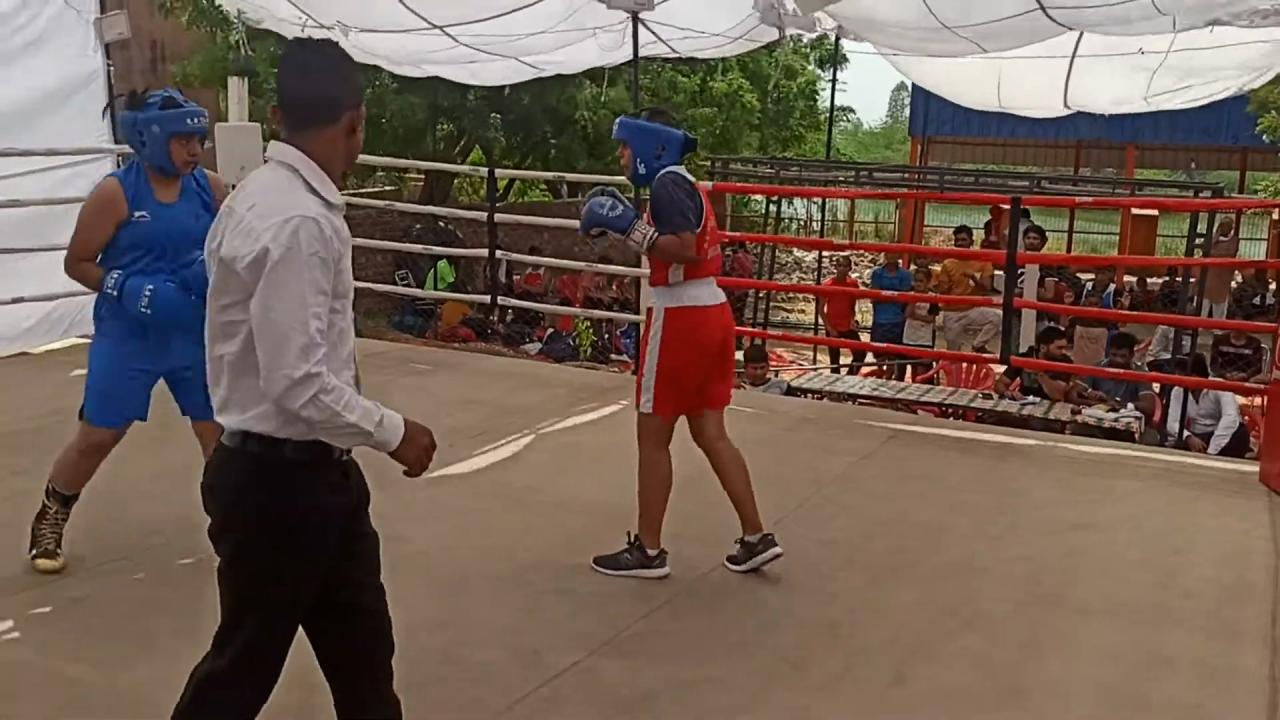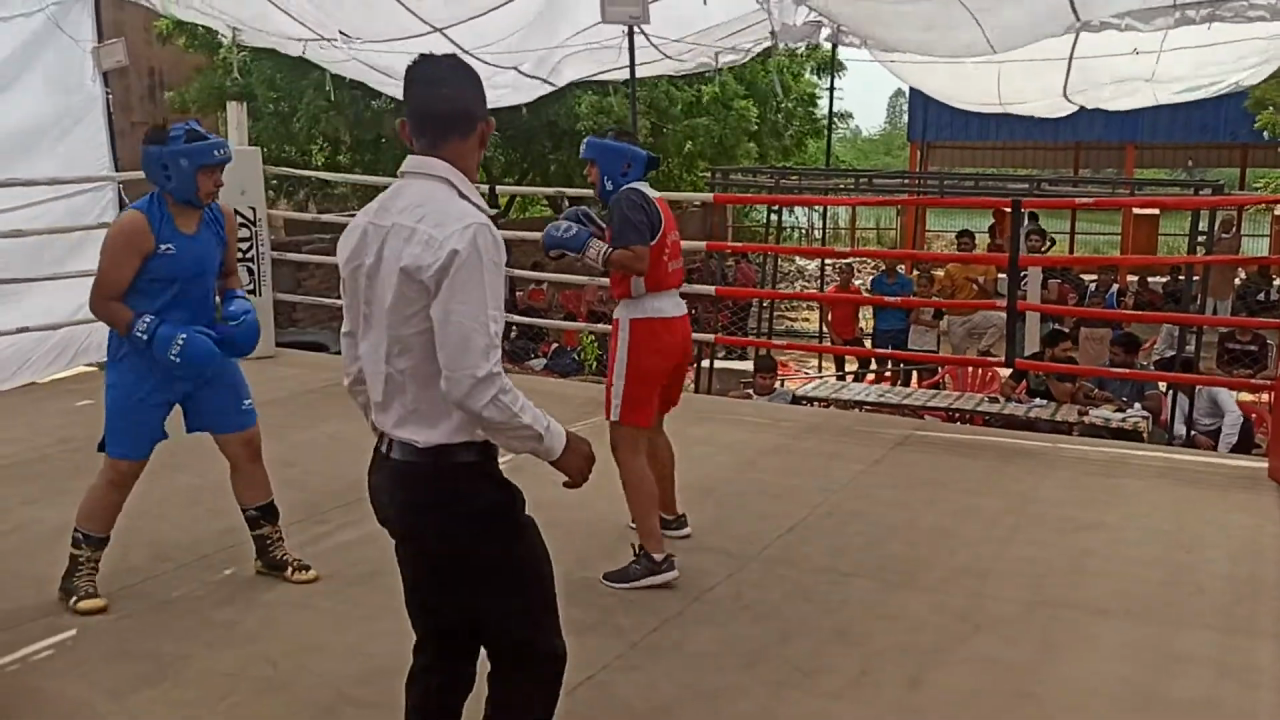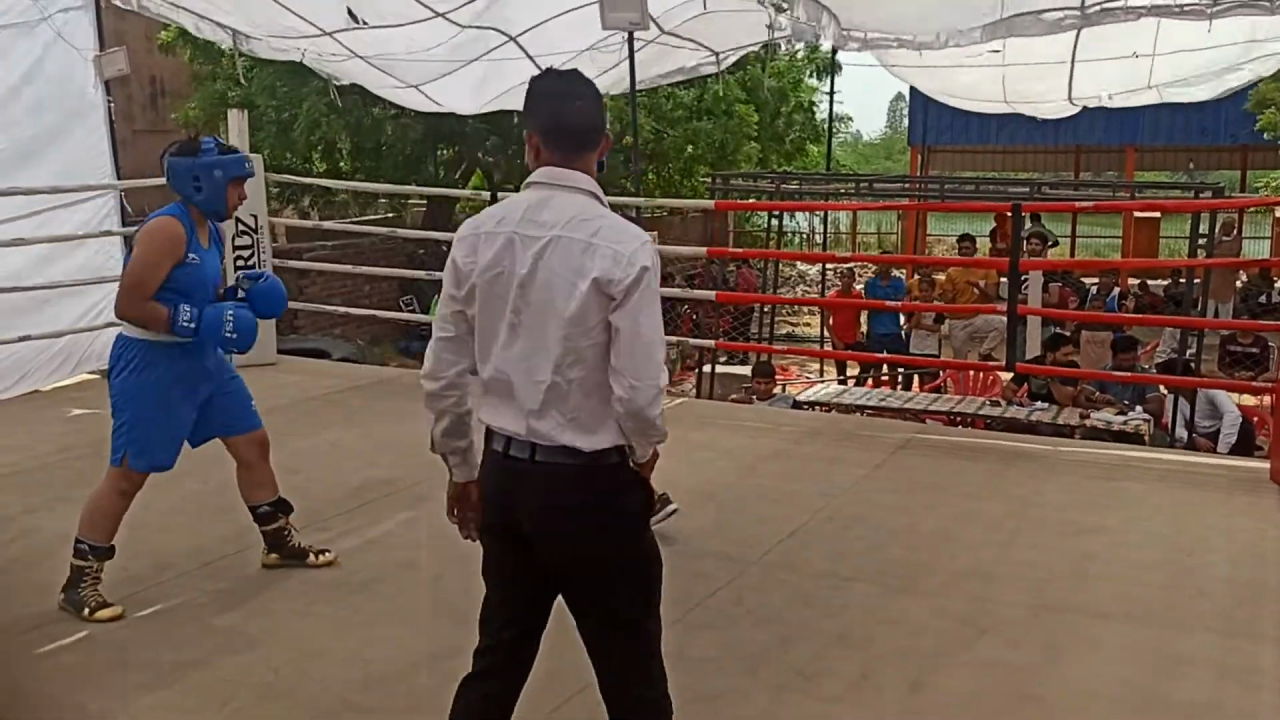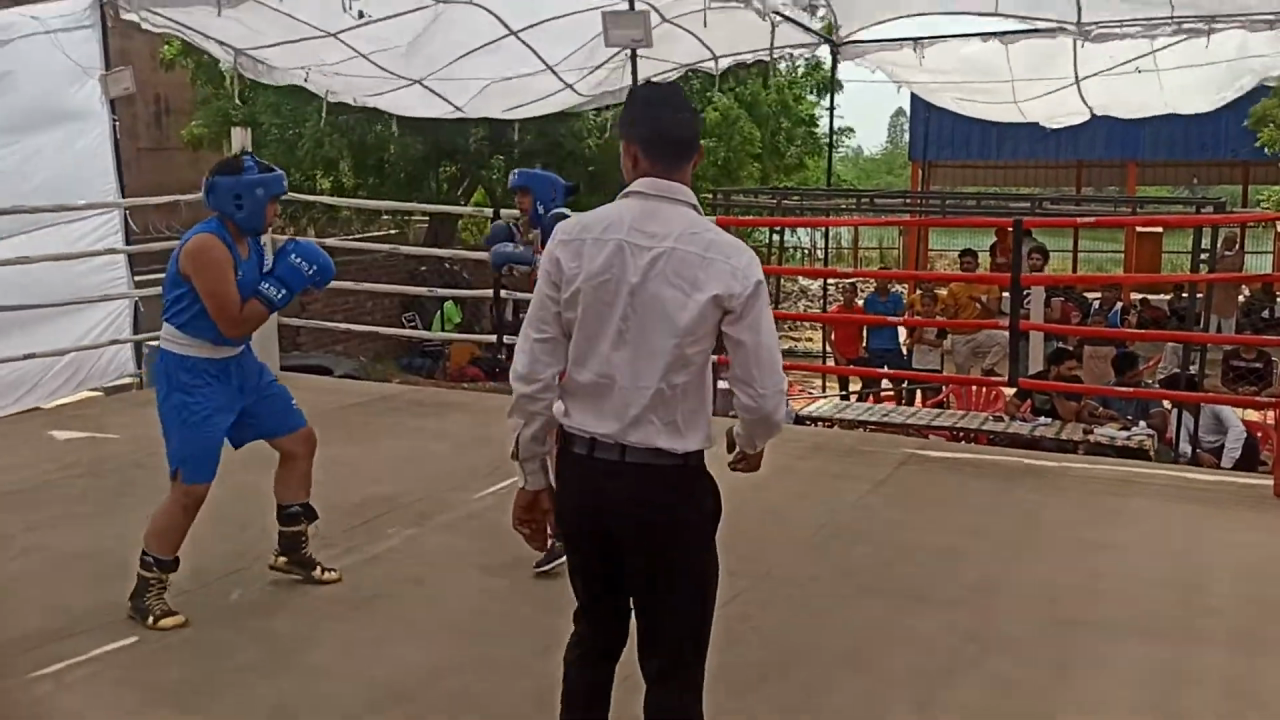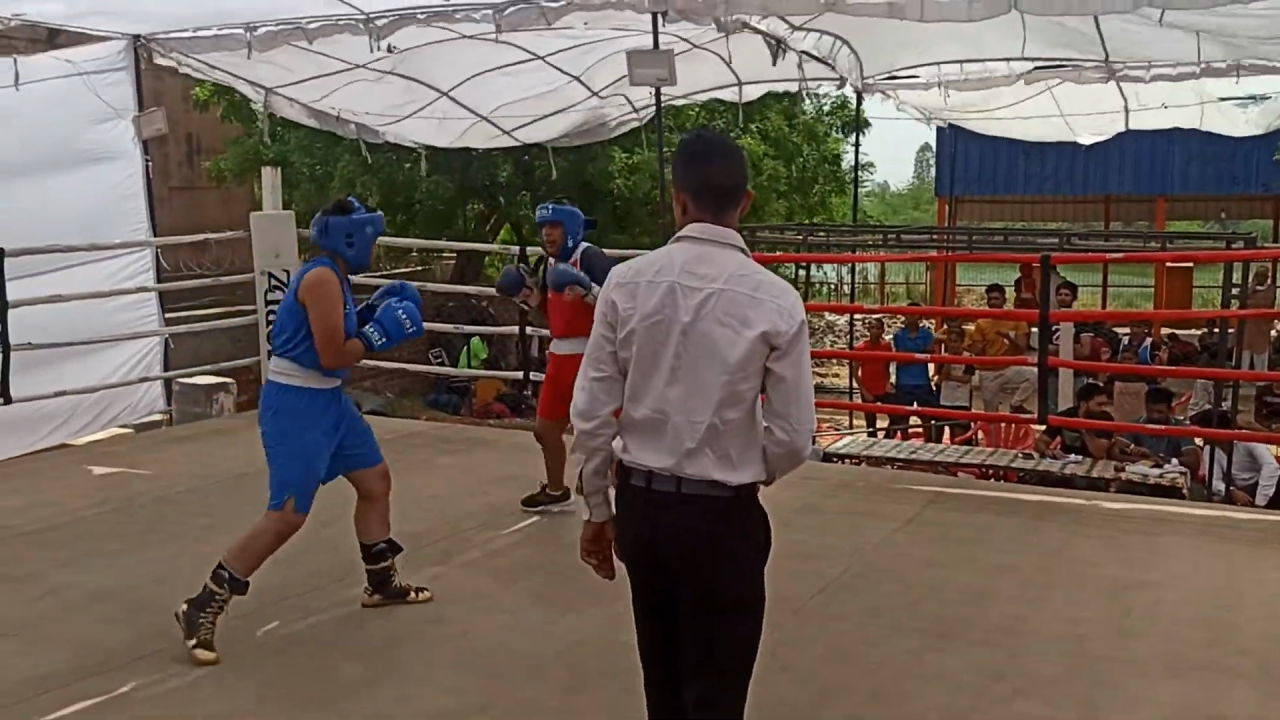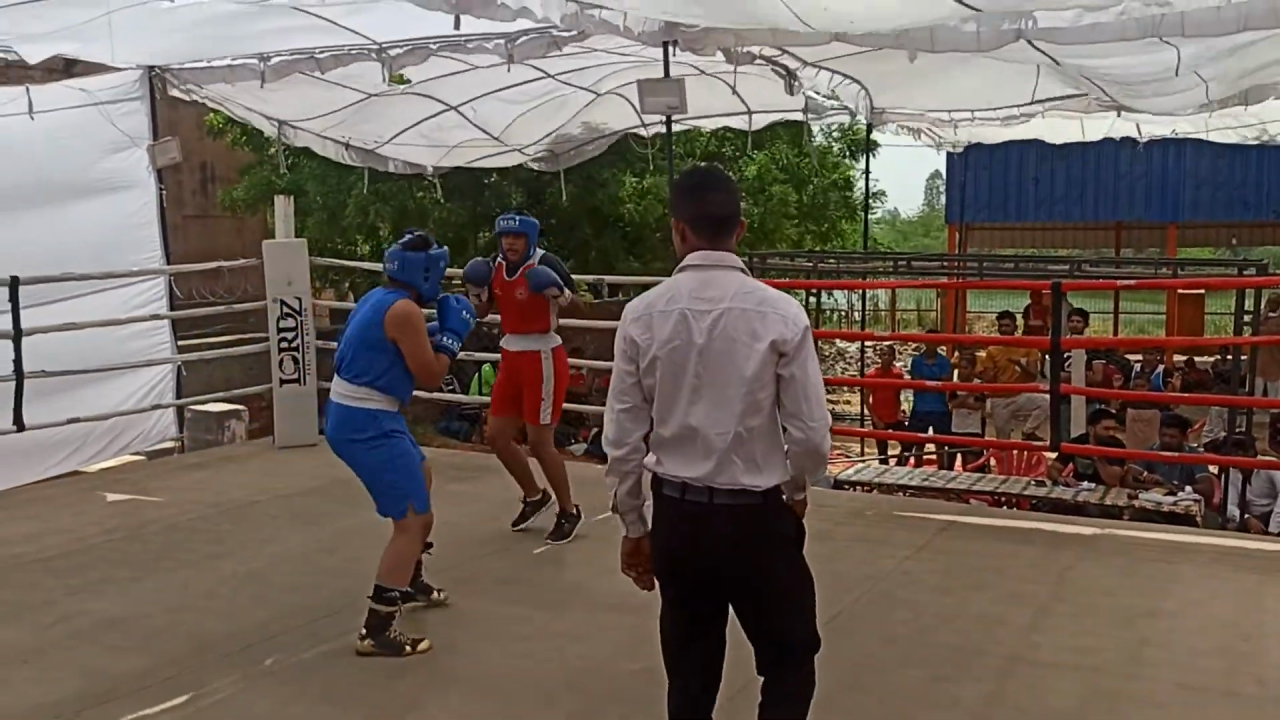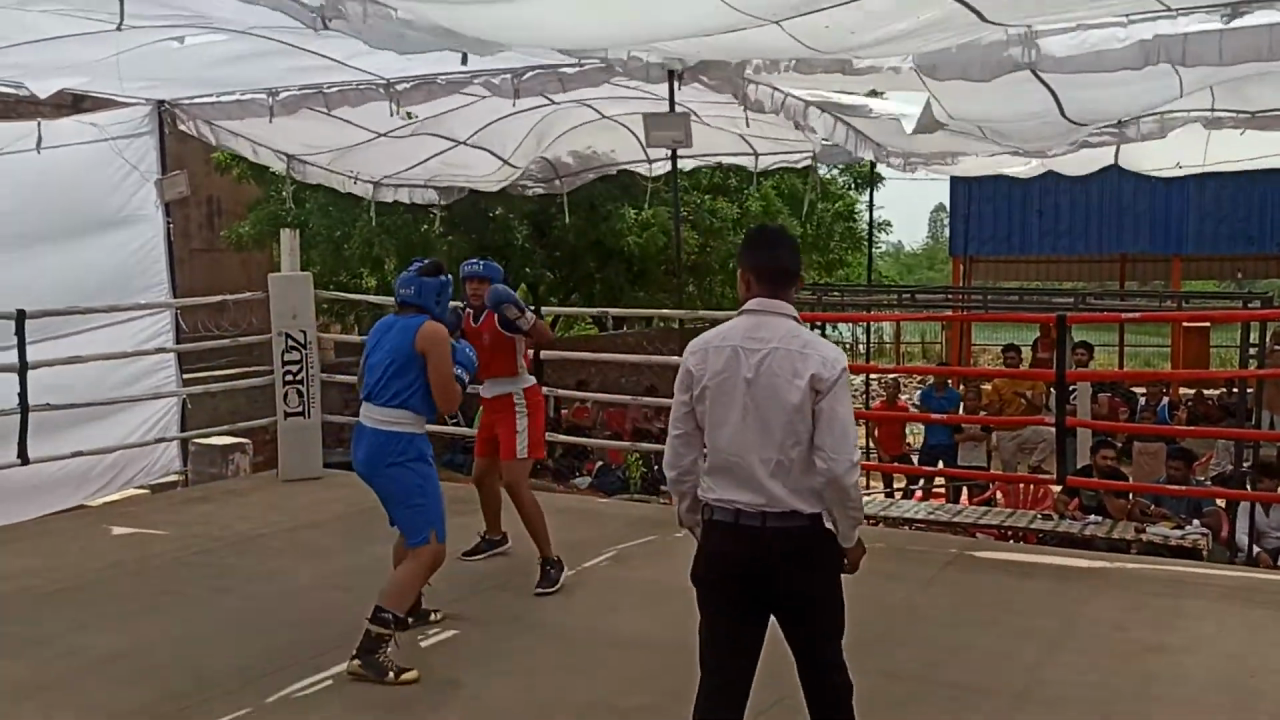
dt=0.4s
person 1, frame 1
left shoulder: (263, 199)
right shoulder: (299, 223)
right elbow: (300, 386)
right wrist: (394, 432)
left hip: (304, 470)
right hip: (280, 477)
left knee: (361, 646)
right knee: (247, 660)
person 1, frame 2
left shoulder: (365, 226)
right shoulder: (464, 228)
left elbow: (356, 370)
right elbow: (474, 384)
right wrist: (556, 443)
left hip: (394, 472)
right hip: (456, 482)
left knee: (442, 653)
right knee: (531, 661)
person 1, frame 3
left shoulder: (476, 235)
right shoulder: (624, 245)
left elbow: (442, 376)
right elbow: (640, 395)
left wrist: (459, 468)
right wrist: (643, 447)
left hip: (504, 473)
right hip: (591, 483)
left knee: (501, 646)
right knee: (631, 667)
person 1, frame 4
left shoulder: (572, 239)
right shoulder: (729, 260)
left elbow: (531, 377)
right elbow: (764, 400)
left wrist: (532, 476)
right wrist: (749, 442)
left hip: (581, 472)
right hip: (668, 484)
left knee: (595, 633)
right knee: (671, 668)
person 1, frame 5
left shoulder: (627, 282)
right shoulder: (774, 300)
left elbow: (591, 413)
right elbow: (793, 436)
left wrist: (596, 509)
left hip: (641, 505)
right hip: (722, 516)
person 1, frame 6
left shoulder: (642, 315)
right shoulder: (780, 312)
left elbow: (621, 438)
right elbow: (811, 433)
left wrist: (634, 525)
right wrist: (796, 488)
left hip: (677, 517)
right hip: (756, 518)
right knee: (789, 666)
person 1, frame 7
left shoulder: (702, 352)
right shoulder: (822, 358)
left elbow: (680, 463)
right elbow: (837, 466)
left wrist: (701, 533)
right wrist: (849, 536)
left hip: (725, 540)
right hip: (799, 540)
right knee: (824, 672)
person 2, frame 1
left shoulder: (209, 190)
right shoulder: (115, 193)
right elbow: (78, 264)
right wrist: (126, 290)
left hip: (189, 328)
right hip: (127, 329)
left knee: (220, 430)
right knee: (99, 434)
right ankle: (49, 525)
person 2, frame 2
left shoulder: (219, 218)
right shoulder: (136, 225)
right elbow: (102, 302)
left wrist: (236, 305)
right wrist: (157, 335)
left hip: (204, 348)
right hip: (142, 357)
left knee: (246, 445)
right knee: (121, 465)
left ankle: (271, 550)
right ankle: (77, 572)
person 2, frame 3
left shoulder: (210, 229)
right shoulder: (165, 230)
right elbow: (130, 306)
left wrist: (234, 302)
right wrist: (202, 321)
left hip: (202, 357)
right hip: (150, 362)
left knee: (253, 444)
right knee: (128, 474)
left ankle: (280, 543)
right ankle: (80, 583)
person 2, frame 4
left shoulder: (248, 241)
right shoulder: (206, 246)
right elbow: (233, 324)
left wrist: (288, 276)
right wrist: (283, 284)
left hip: (239, 364)
right hip: (191, 374)
left knee: (299, 441)
right knee: (191, 489)
left ankle: (292, 551)
right ankle: (146, 590)
person 2, frame 5
left shoulder: (335, 278)
right shoulder: (321, 279)
right elbow: (334, 356)
left wrist: (371, 314)
right wrist: (383, 328)
left hip: (328, 398)
right hip: (295, 403)
left knee: (376, 480)
right knee: (288, 516)
left ankle: (383, 583)
right ankle: (201, 608)
person 2, frame 6
left shoulder: (378, 298)
right shoulder: (404, 310)
right elbow: (430, 377)
left wrist: (429, 332)
right wrist: (452, 332)
left hip: (353, 416)
right hip: (367, 425)
left knee: (419, 478)
right knee: (415, 522)
left ankle: (410, 583)
right ankle: (377, 630)
person 2, frame 7
left shoulder: (382, 328)
right shoulder: (432, 332)
right elbow: (446, 405)
right wrist: (459, 371)
left hip: (368, 442)
right hip: (401, 448)
left knee: (414, 528)
right knee: (428, 552)
left ankle: (408, 607)
right ankle: (369, 652)
person 3, frame 1
left shoulder: (668, 184)
right shoulder: (683, 184)
left elbow: (683, 252)
left wrist: (629, 226)
right wrist: (632, 216)
left hip: (680, 317)
right hip: (712, 314)
left knee: (653, 436)
right knee: (710, 435)
left ankle: (646, 549)
right ankle: (756, 536)
person 3, frame 2
left shoulder: (626, 199)
right shoulder: (651, 200)
left elbow: (636, 262)
left wrist: (583, 245)
right wrist: (596, 233)
left hip: (642, 328)
right hip: (671, 322)
left knee: (626, 442)
right knee: (649, 427)
left ankle: (656, 554)
right ankle: (668, 515)
person 3, frame 3
left shoulder: (580, 202)
right shoulder: (583, 201)
left elbow: (600, 259)
left wrist: (544, 246)
right wrist: (540, 240)
left hip: (594, 321)
right hip: (605, 321)
left knee: (567, 423)
right knee: (603, 420)
right ankle: (651, 497)
person 3, frame 4
left shoulder: (558, 225)
right shoulder: (551, 225)
left elbow: (578, 272)
left wrist: (529, 261)
right wrist: (523, 257)
left hip: (573, 333)
right hip: (566, 330)
left knee: (543, 425)
right knee: (556, 421)
left ankle: (567, 535)
person 3, frame 5
left shoulder: (590, 257)
right shoulder: (552, 264)
left wrist: (588, 290)
right wrist: (525, 293)
right hip: (561, 358)
right knee: (544, 431)
right ankle: (555, 491)
person 3, frame 6
left shoulder: (546, 264)
right shoulder: (496, 266)
left elbow: (578, 307)
right elbow: (484, 309)
left wrist: (560, 294)
right wrist: (476, 291)
left hip: (543, 359)
right hip: (511, 358)
left knee: (539, 442)
right knee: (498, 436)
left ankle: (568, 513)
right ankle: (533, 495)
person 3, frame 7
left shoulder: (507, 308)
right shoulder: (468, 314)
left elbow: (546, 339)
left wrist: (521, 315)
left hip: (520, 402)
right hip: (491, 402)
left knee: (515, 483)
right knee: (483, 475)
left ankle: (551, 562)
right ankle: (495, 537)
